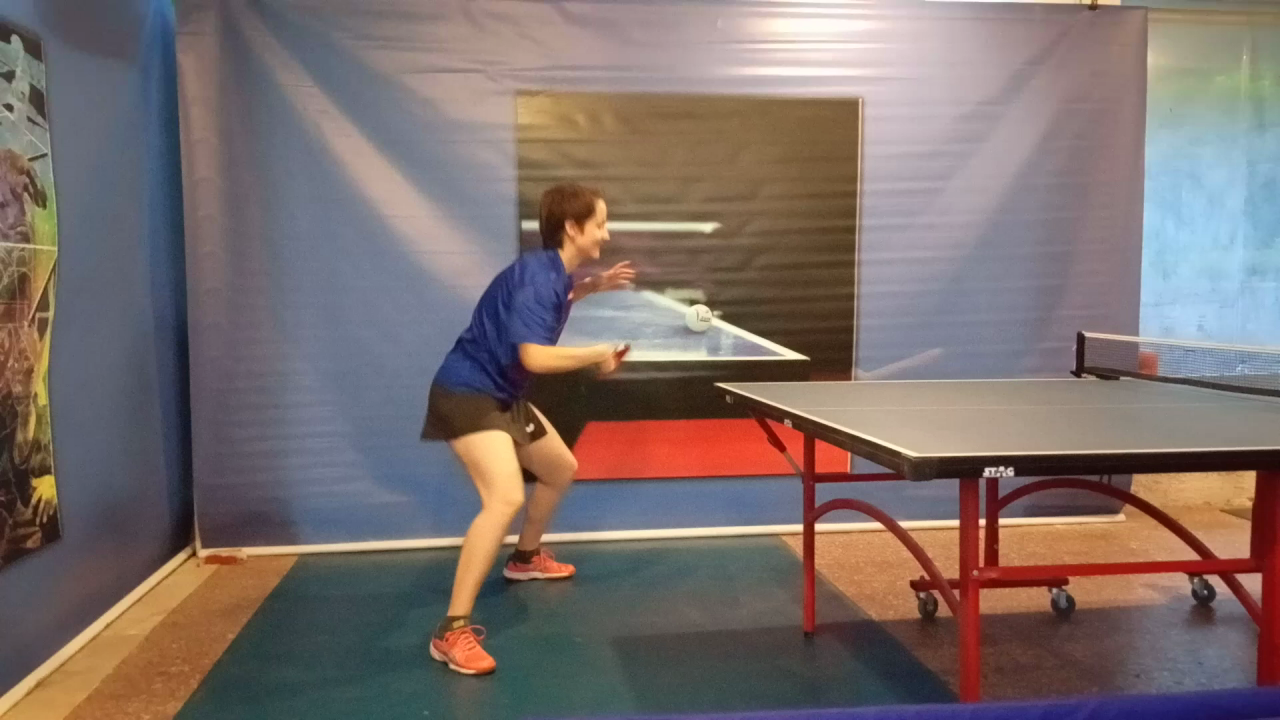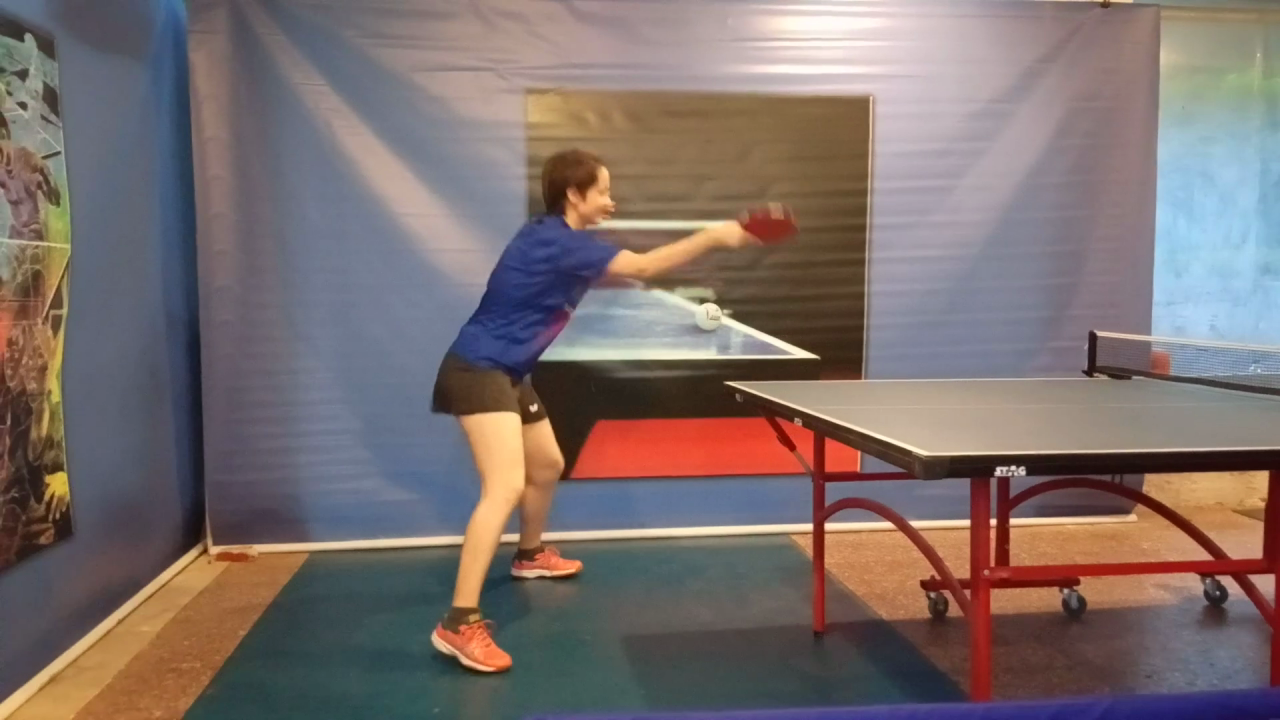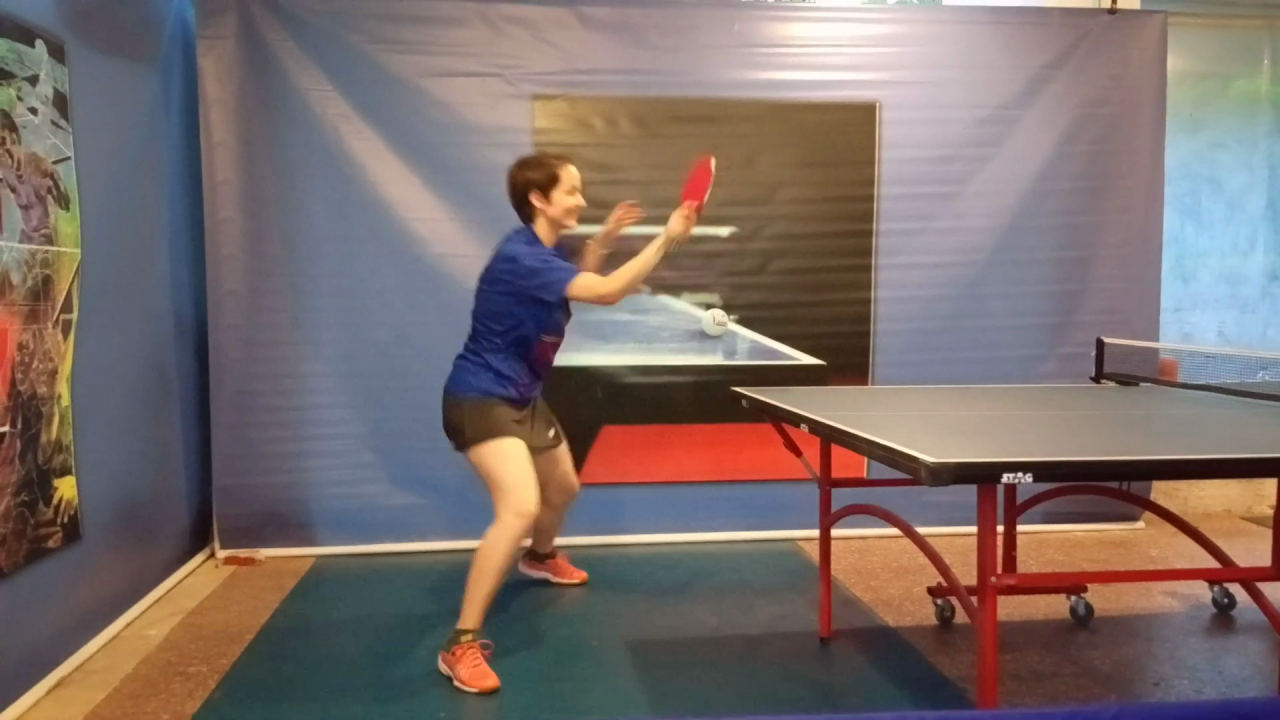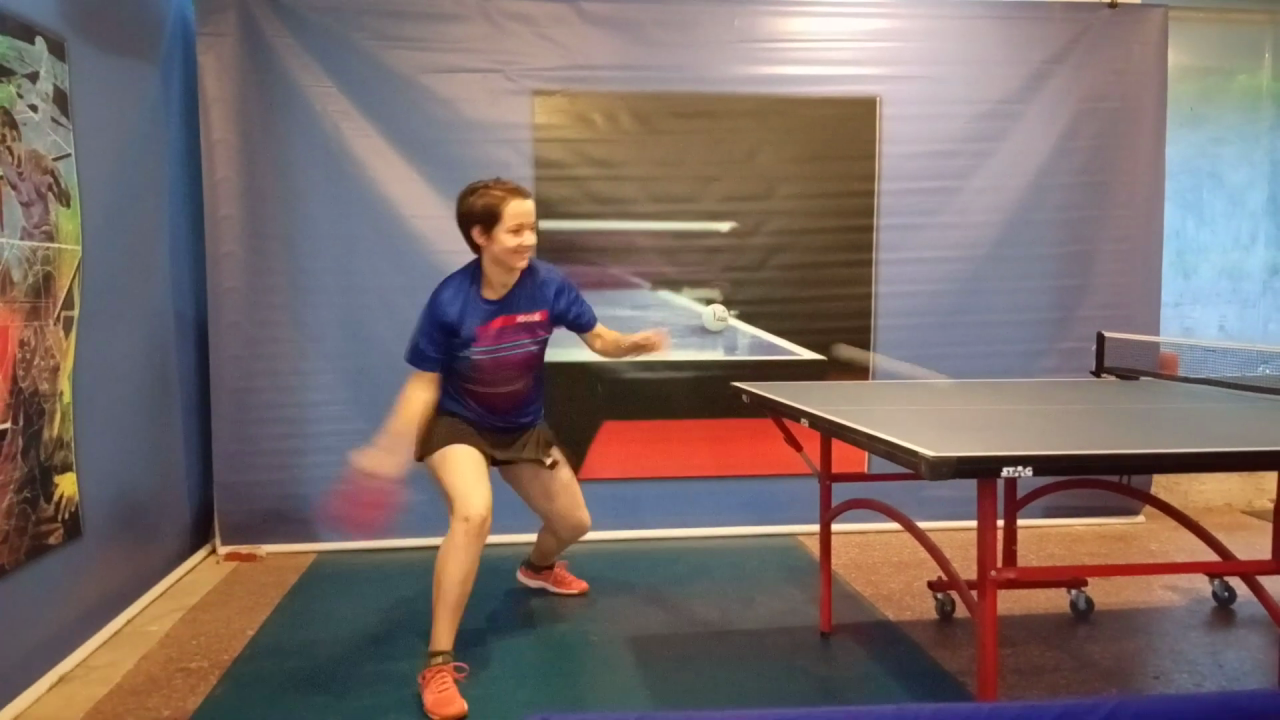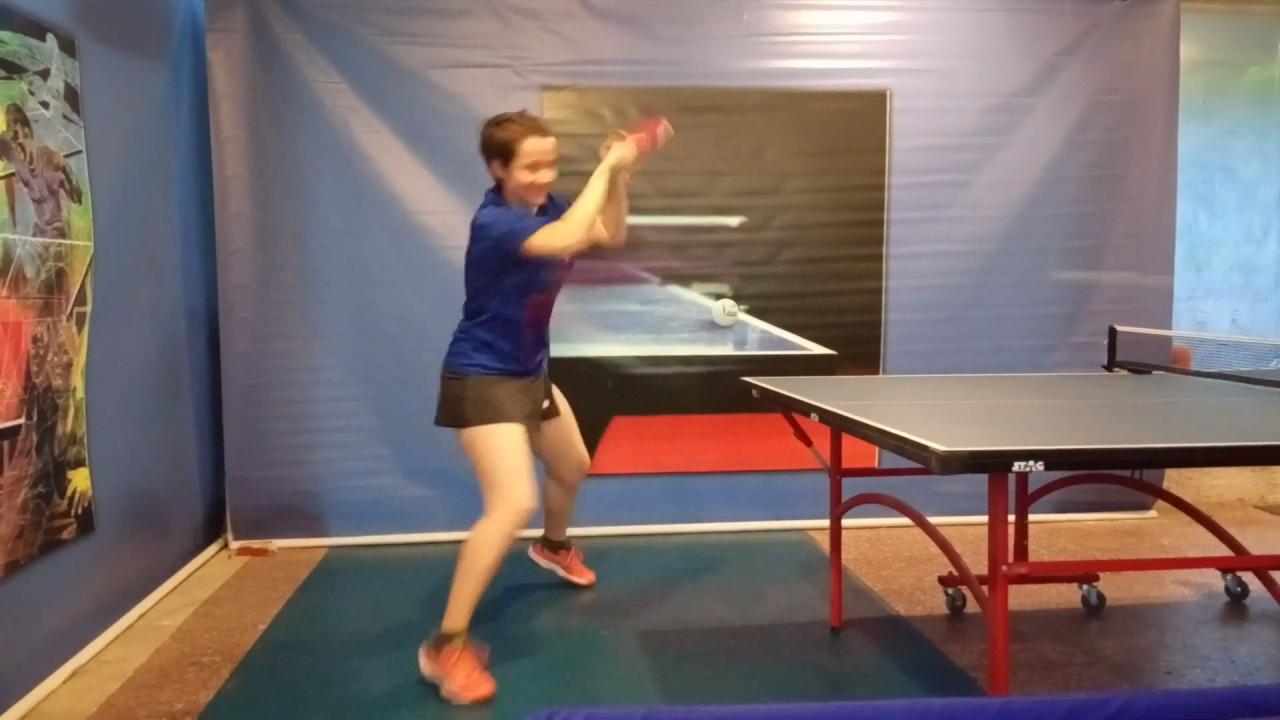
dt=0.3s
person 1, frame 1
left shoulder: (554, 270)
right shoulder: (537, 277)
right elbow: (537, 357)
left wrist: (595, 284)
right wrist: (597, 355)
left hip: (500, 395)
right hip: (465, 394)
left knee: (560, 468)
right knee: (504, 497)
left ankle: (525, 556)
right ankle: (452, 629)
person 1, frame 2
left shoulder: (550, 235)
right shoulder: (558, 243)
right elbow: (644, 268)
left wrist: (594, 244)
right wrist: (711, 237)
left hip: (504, 370)
right hip: (479, 370)
left knee: (547, 467)
right knee: (504, 488)
left ankle: (530, 553)
right ankle: (460, 623)
person 1, frame 3
left shoulder: (558, 249)
right shoulder: (518, 258)
left elbow: (581, 281)
right elbow: (601, 294)
left wrist: (605, 238)
right wrist: (665, 239)
left hip: (523, 395)
right hip: (481, 399)
left knee: (563, 486)
right knee: (521, 510)
left ankle: (541, 555)
right ankle: (462, 643)
person 1, frame 4
left shoulder: (547, 283)
right shoulder: (449, 301)
left elbow: (600, 341)
right elbow: (422, 385)
left wrist: (636, 343)
right wrist: (391, 446)
left hip: (523, 426)
right hip: (457, 423)
left knee: (574, 522)
right knee: (473, 514)
left ankle: (539, 566)
right ankle: (437, 664)
person 1, frame 5
left shoulder: (542, 205)
right shoulder: (495, 221)
left elbow: (606, 234)
right elbow: (569, 242)
left wrist: (615, 172)
right wrist: (606, 169)
left hip: (524, 371)
right hip: (483, 378)
left knee: (574, 466)
right knee: (514, 505)
left ankle: (555, 546)
right ankle: (447, 645)
